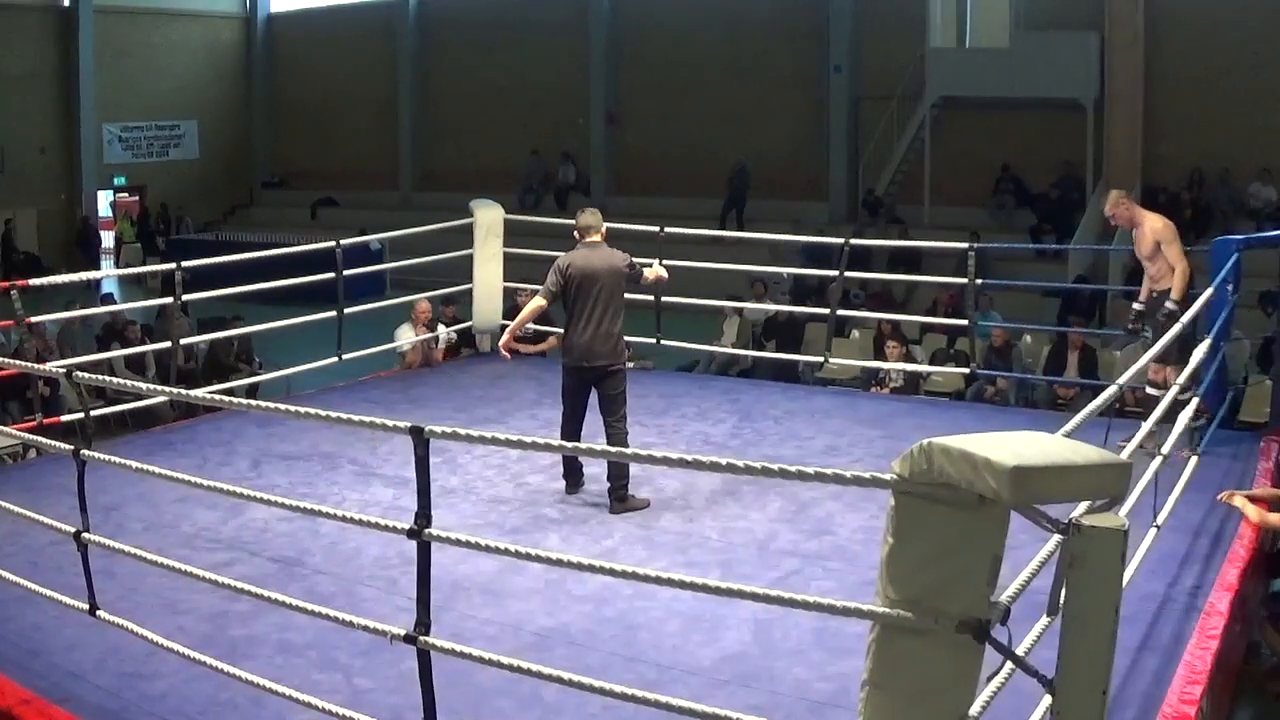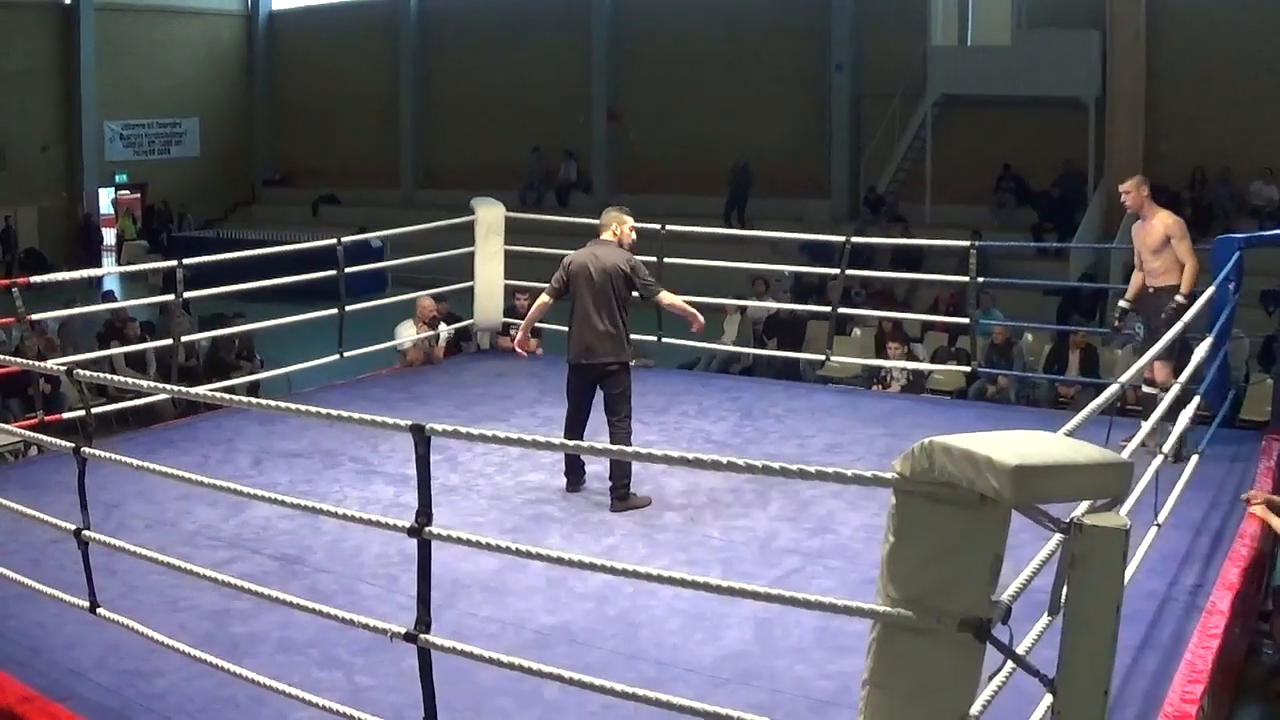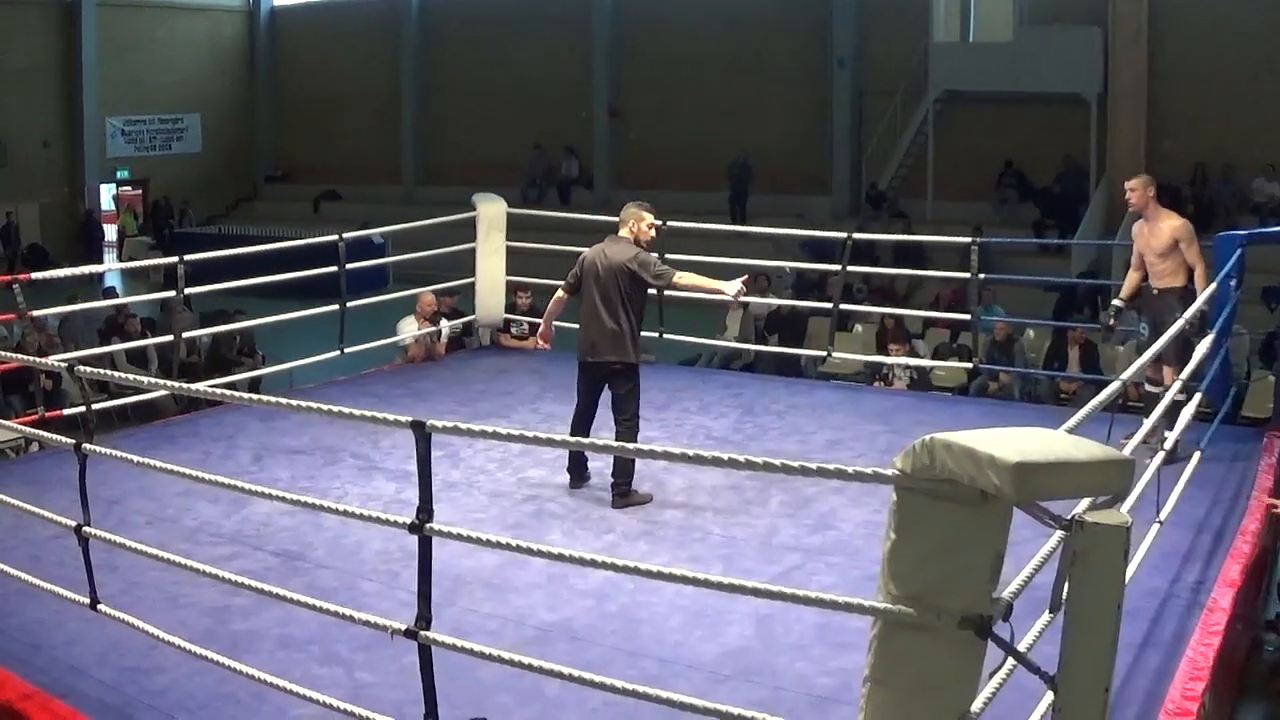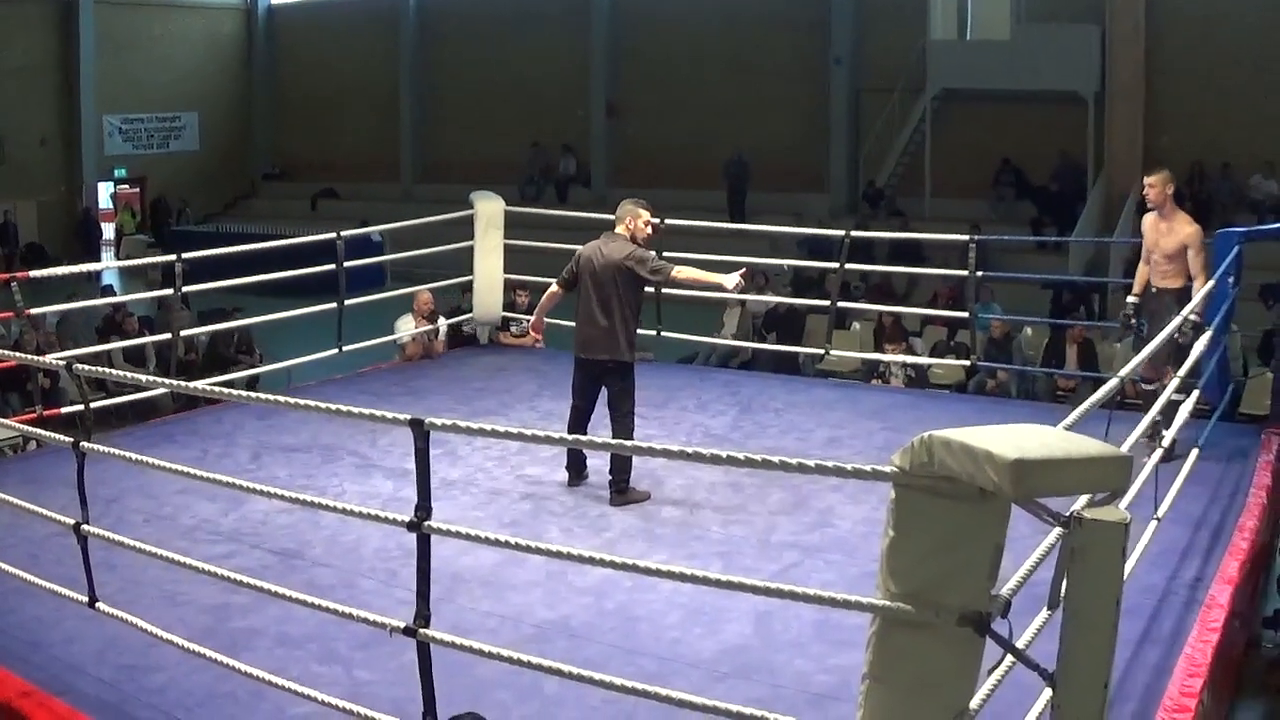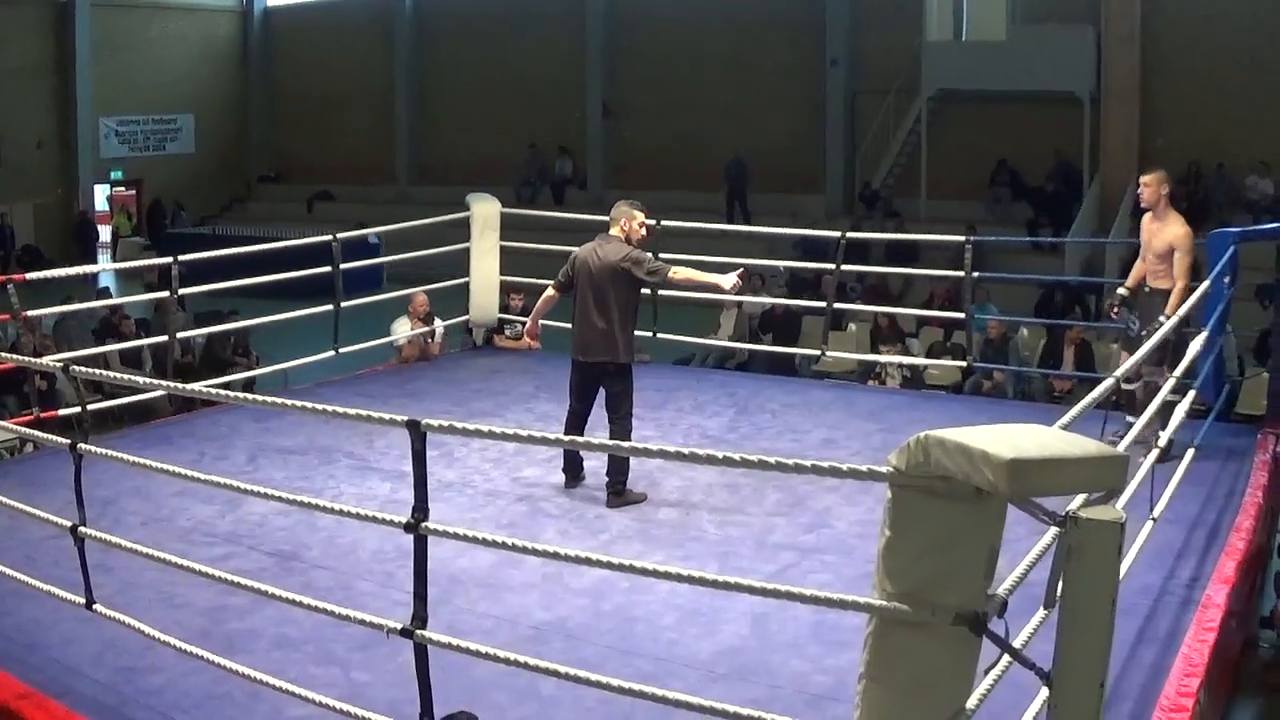
dt=0.4s
person 1, frame 1
left shoulder: (566, 262)
right shoulder: (620, 261)
left elbow: (540, 302)
right elbow: (648, 276)
left wrist: (510, 332)
right wrist: (657, 271)
left hip: (576, 356)
right hip: (610, 357)
left knee: (571, 420)
right knee: (616, 426)
left ankle: (572, 479)
right ankle: (619, 496)
person 1, frame 2
left shoulder: (574, 259)
right shoulder: (626, 262)
left elbow: (545, 299)
right elbow: (662, 297)
left wrist: (524, 330)
right wrist: (695, 315)
left hip: (579, 354)
right hip: (613, 356)
left knee: (575, 418)
right knee: (619, 425)
left ankle: (574, 477)
right ankle: (622, 495)
person 1, frame 3
left shoulder: (590, 255)
right shoulder: (636, 259)
left elbow: (561, 295)
right elbow: (679, 279)
left wrist: (545, 325)
right wrist: (723, 286)
left hip: (589, 352)
right hip: (621, 354)
left knee: (583, 413)
right knee: (626, 423)
left ankle: (576, 473)
right ankle: (622, 492)
person 1, frame 4
left shoulder: (586, 251)
right shoulder: (633, 256)
left elbow: (556, 289)
right elbow: (678, 273)
left wrist: (538, 316)
right wrist: (721, 279)
left hip: (585, 349)
right hip: (617, 352)
left knee: (580, 410)
right knee: (622, 420)
left ankle: (575, 471)
right ankle: (620, 489)
person 1, frame 5
left shoulder: (581, 254)
right shoulder: (629, 257)
left elbow: (552, 293)
right elbow: (674, 274)
left wrist: (533, 321)
right wrist: (719, 280)
left hip: (582, 351)
right hip: (615, 354)
left knee: (576, 413)
right knee: (620, 422)
left ankle: (571, 473)
right ankle: (617, 491)
person 2, frame 1
left shoulder: (1160, 226)
right shoulder: (1137, 231)
left elbow: (1182, 268)
left wrist: (1171, 306)
right wrist: (1137, 308)
left hip: (1172, 302)
right hip: (1157, 300)
left knee: (1174, 373)
right knee: (1154, 371)
right ankle: (1148, 432)
person 2, frame 2
left shoulder: (1171, 223)
right shoulder: (1137, 229)
left elbow: (1191, 264)
left wrist: (1179, 300)
right wrist: (1124, 304)
left hip: (1170, 298)
right hip: (1148, 298)
left knee: (1163, 373)
right knee: (1148, 370)
right ankle: (1149, 430)
person 2, frame 3
left shoulder: (1177, 226)
right shoulder: (1137, 229)
left elbow: (1199, 267)
left wrist: (1200, 309)
right wrist: (1117, 304)
left hip: (1176, 300)
right hip: (1151, 298)
left knee: (1172, 373)
right knee: (1152, 368)
left ankle: (1169, 439)
person 2, frame 4
left shoulder: (1190, 231)
right shoulder: (1147, 220)
left elbow: (1199, 277)
left wrist: (1194, 318)
right wrist: (1132, 300)
left hip: (1175, 299)
right hip: (1150, 295)
left knee: (1171, 371)
right knee: (1145, 366)
left ankle: (1167, 438)
right ankle: (1156, 421)
person 2, frame 5
left shoulder: (1180, 232)
right shoulder: (1146, 220)
left elbow: (1182, 282)
left wrist: (1165, 320)
right wrist: (1122, 292)
left hip: (1165, 300)
right hip: (1143, 295)
left knee: (1164, 372)
right knee: (1128, 363)
left ankle: (1165, 439)
right ankle: (1134, 422)
